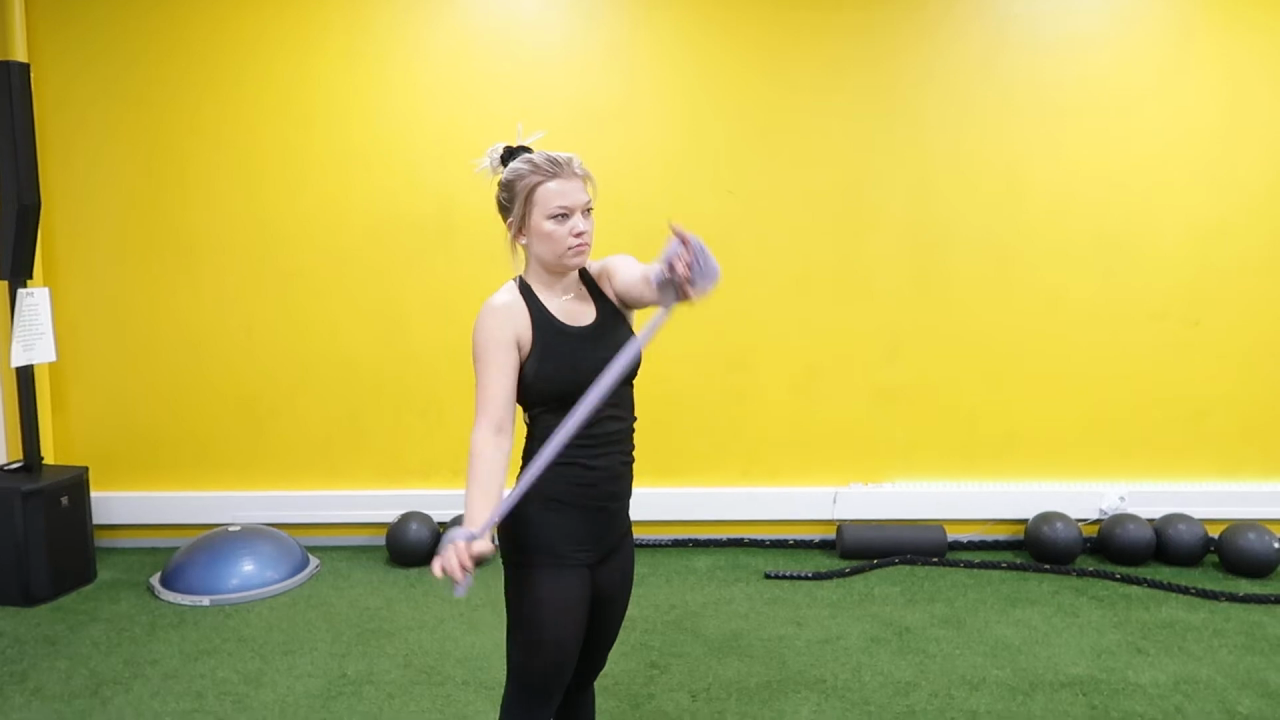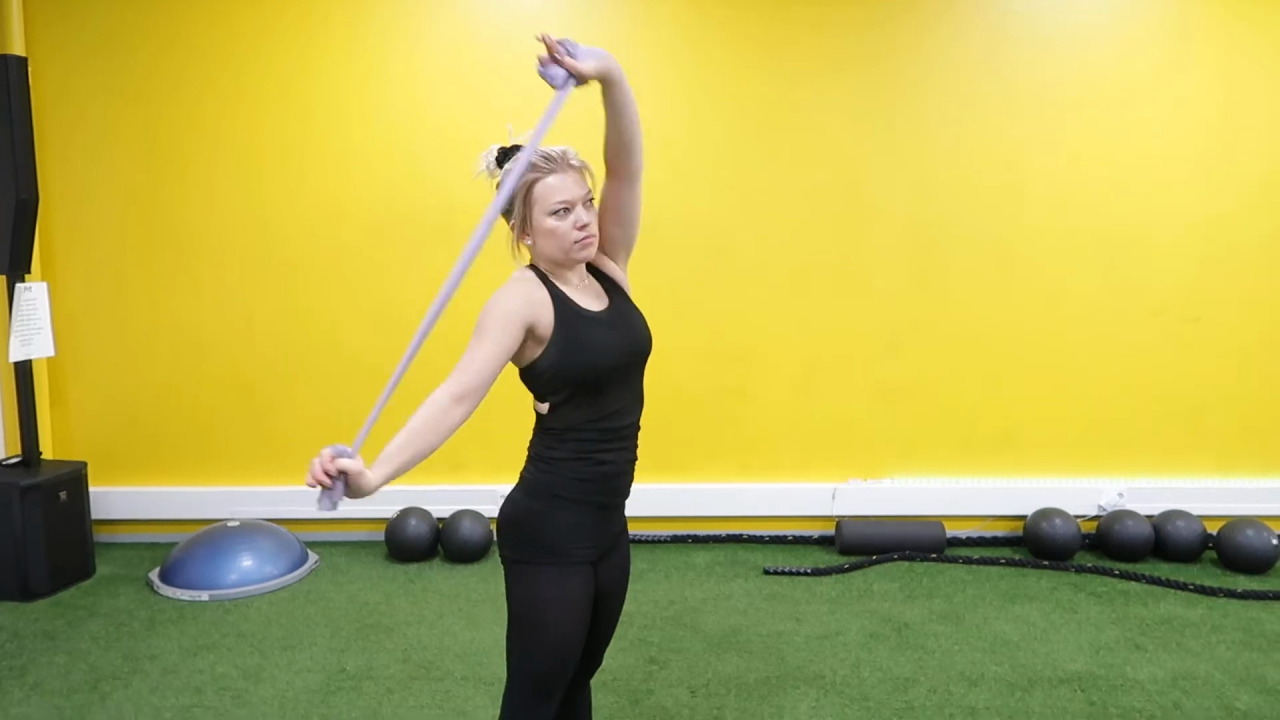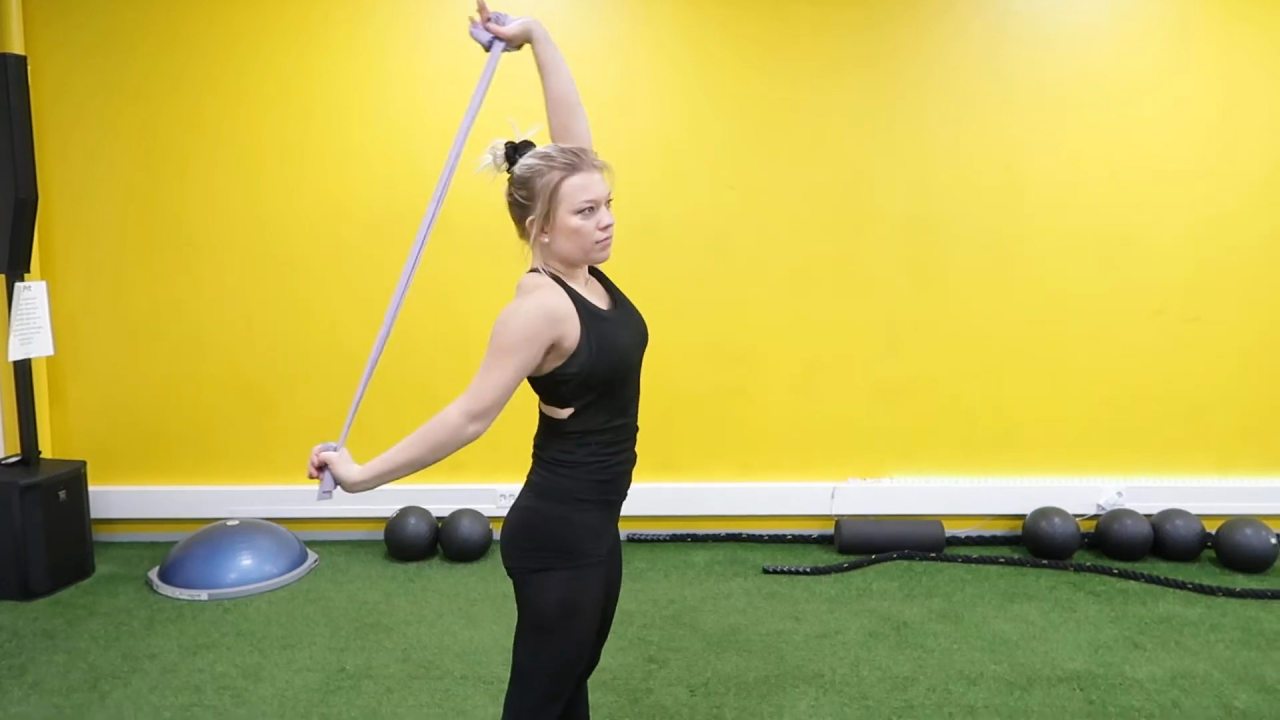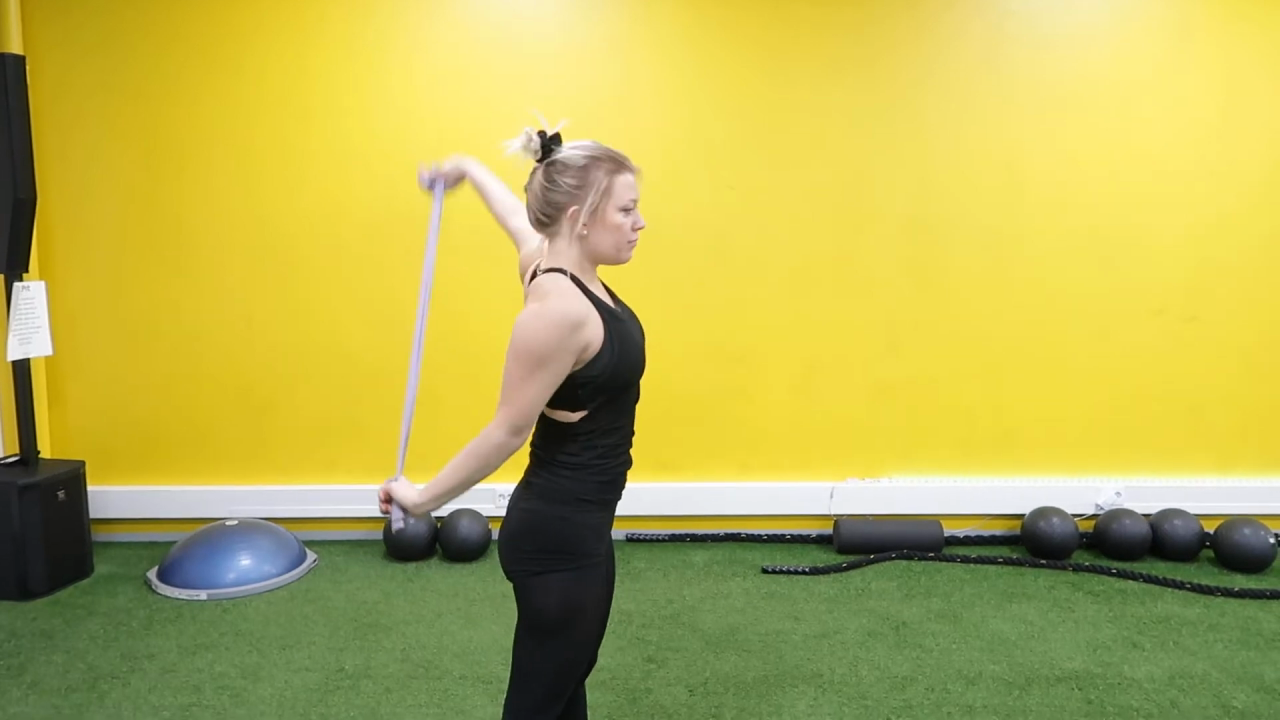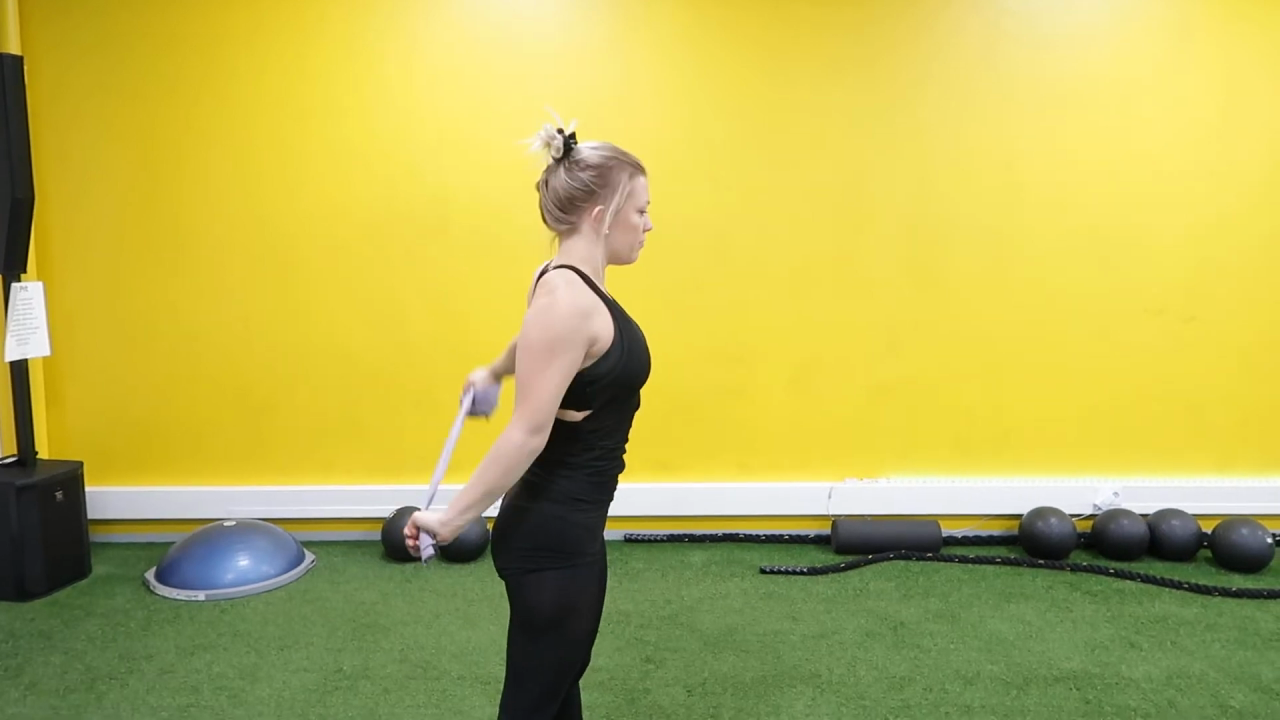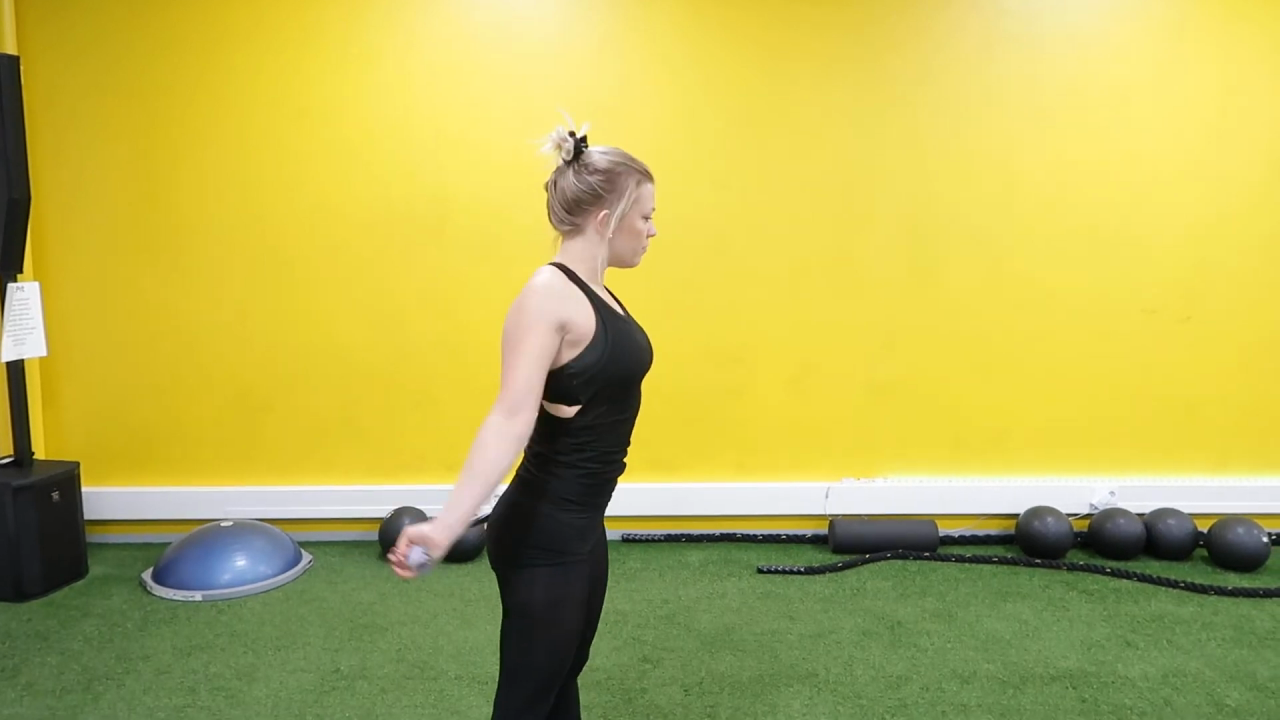
dt=0.3s
person 1, frame 1
left shoulder: (609, 280)
right shoulder: (505, 313)
left elbow: (645, 278)
right elbow: (492, 428)
left wrist: (681, 277)
right wrist: (475, 528)
left hip: (611, 525)
right hip: (548, 532)
person 1, frame 2
left shoulder: (608, 269)
right shoulder: (522, 300)
left elbow: (627, 173)
right elbow: (459, 394)
left wrist: (611, 84)
right wrist: (375, 473)
left hip: (605, 524)
right hip: (546, 529)
person 1, frame 3
left shoulder: (586, 274)
right shoulder: (541, 307)
left elbow: (569, 131)
right elbow: (471, 416)
right wrist: (367, 475)
left hip: (587, 527)
right hip: (558, 533)
person 1, frame 4
left shoulder: (563, 265)
right shoulder: (557, 309)
left elbow: (528, 211)
right elbow: (508, 430)
left wrist: (471, 168)
right wrist: (423, 500)
left hip: (576, 527)
right hip: (555, 535)
person 1, frame 5
left shoulder: (576, 287)
right shoulder: (567, 301)
left elbow: (531, 350)
right elbow: (529, 432)
left wrist: (491, 373)
right wrist: (453, 517)
left hip: (573, 526)
right hip: (549, 534)
person 1, frame 6
left shoulder: (592, 292)
right shoulder: (548, 295)
right elbow: (510, 418)
right wrist: (447, 526)
left hip: (580, 525)
right hip: (544, 533)
